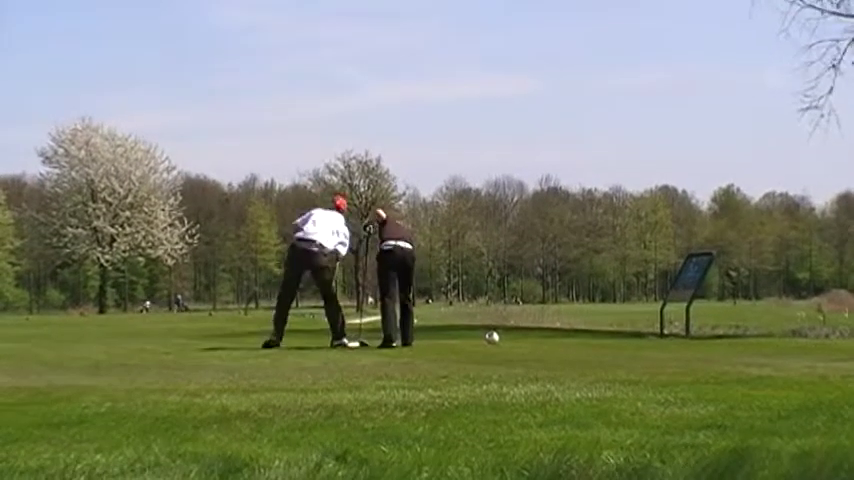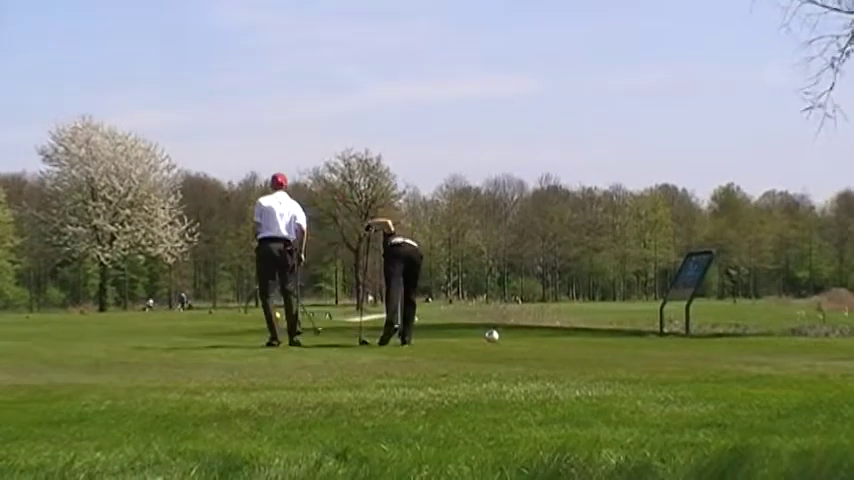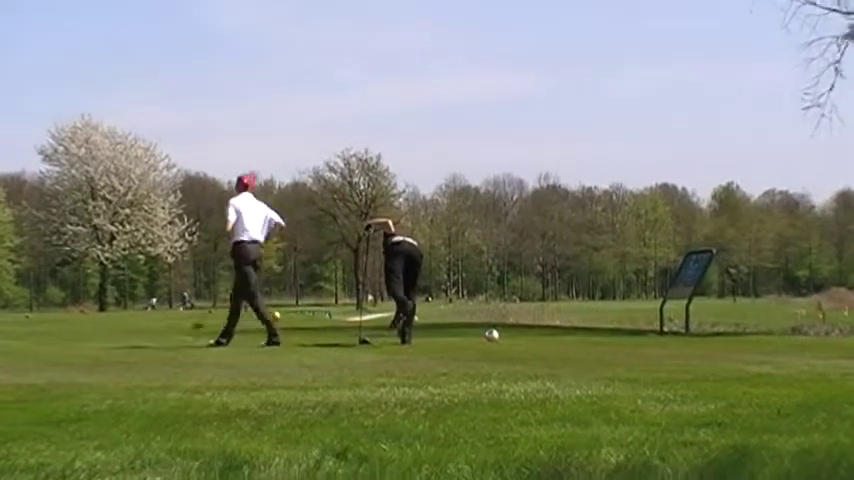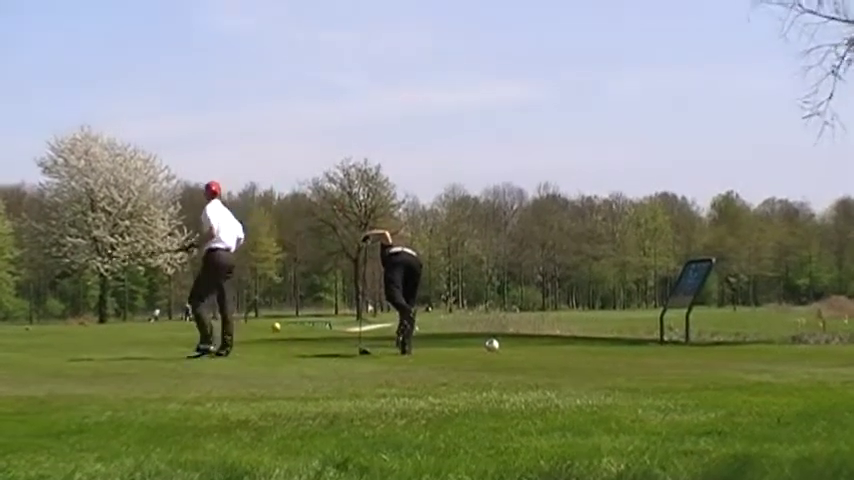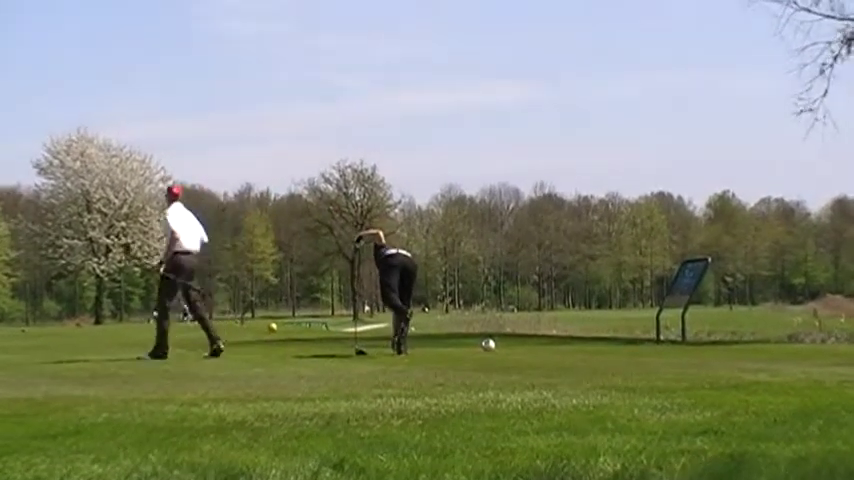
dt=0.4s
person 1, frame 1
left shoulder: (315, 213)
right shoulder: (343, 228)
left elbow: (294, 226)
right elbow: (338, 255)
right wrist: (330, 278)
left hip: (297, 248)
right hip: (318, 253)
left knee: (286, 294)
right knee: (329, 296)
left ankle: (276, 337)
right ankle: (338, 338)
person 1, frame 2
left shoulder: (262, 201)
right shoulder: (294, 205)
left elbow: (257, 227)
right elbow: (302, 229)
right wrist: (301, 251)
left hip: (266, 246)
right hip: (285, 248)
left knee: (266, 292)
right knee: (288, 291)
left ankle: (275, 337)
right ankle: (293, 334)
person 1, frame 3
left shoulder: (234, 202)
right shoulder: (260, 205)
left elbow: (228, 227)
right elbow: (280, 223)
right wrist: (264, 235)
left hip: (241, 249)
right hip: (256, 249)
left knee: (251, 296)
right knee: (238, 294)
left ankle: (272, 334)
right ankle: (226, 336)
person 1, frame 4
left shoulder: (210, 209)
right shoulder: (227, 212)
left elbow: (212, 231)
right elbow: (240, 237)
left wrist: (198, 244)
left hip: (216, 257)
right hip: (228, 258)
left knee: (196, 299)
right knee: (224, 302)
left ankle: (206, 342)
right ankle: (225, 346)
person 1, frame 5
left shoulder: (171, 212)
right shoulder: (189, 214)
left elbow: (175, 235)
right elbow: (203, 239)
left wrist: (164, 260)
left hip: (176, 260)
right hip: (191, 260)
left knee: (164, 305)
right knee: (194, 303)
left ankle: (160, 350)
right ankle: (214, 340)
person 2, frame 1
left shoulder: (387, 223)
right shoulder: (407, 234)
left elbow: (380, 213)
left wrist: (369, 224)
right wrist: (410, 293)
left hip: (388, 251)
right hip: (408, 253)
left knee: (388, 296)
right knee: (406, 299)
left ankle: (390, 338)
right ankle: (407, 338)
person 2, frame 2
left shoulder: (390, 236)
left elbow: (388, 223)
left wrist: (371, 223)
left hip: (396, 249)
right hip: (415, 252)
left knee: (393, 287)
right knee: (410, 297)
left ankle: (392, 322)
right ankle: (406, 336)
person 2, frame 3
left shoulder: (390, 238)
left elbow: (388, 222)
left wrist: (370, 224)
left hip: (397, 248)
right hip: (415, 251)
left knee: (393, 282)
right knee: (410, 294)
left ankle: (403, 303)
right ankle: (406, 335)
person 2, frame 4
left shoulder: (388, 249)
left elbow: (385, 234)
left wrist: (368, 235)
left hip: (396, 259)
right hip: (415, 261)
left knee: (392, 292)
right knee: (409, 302)
left ankle: (407, 311)
right ankle: (406, 344)
person 2, frame 5
left shoulder: (381, 251)
left elbow: (379, 233)
left wrist: (361, 236)
left hip: (392, 261)
right hip: (410, 262)
left knee: (388, 295)
right knee: (404, 303)
left ankle: (404, 312)
right ankle: (402, 345)
